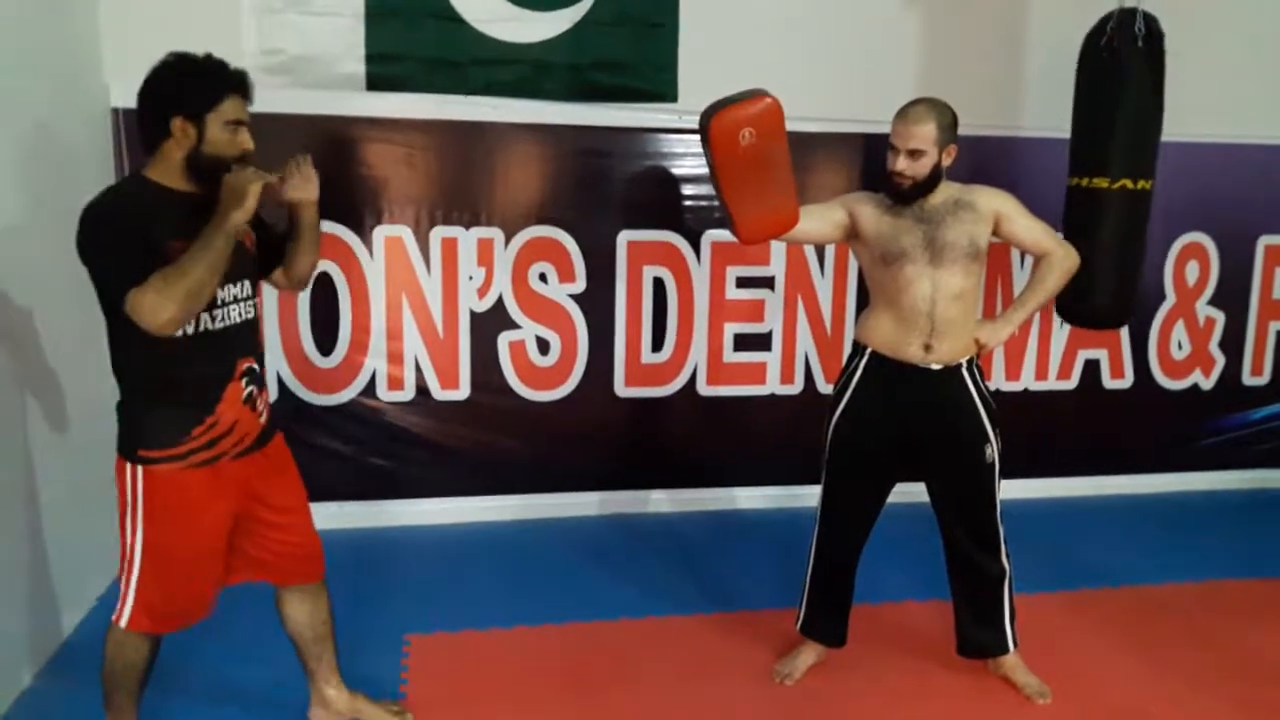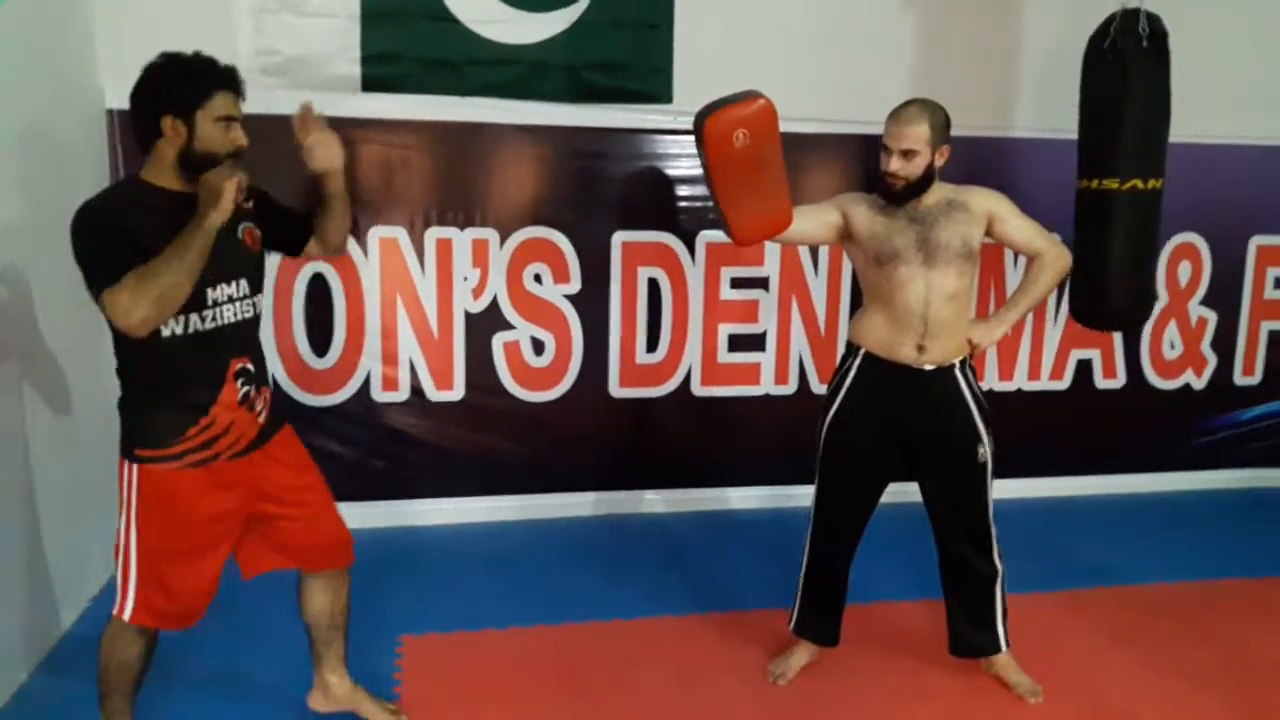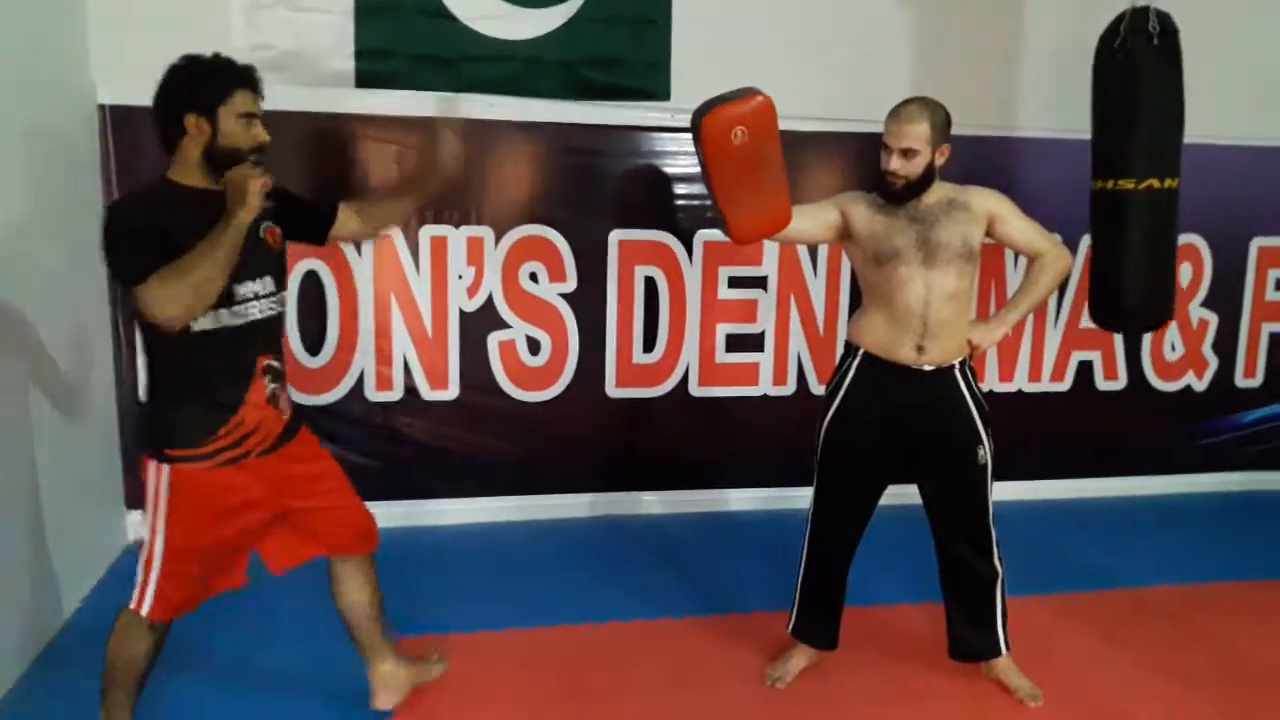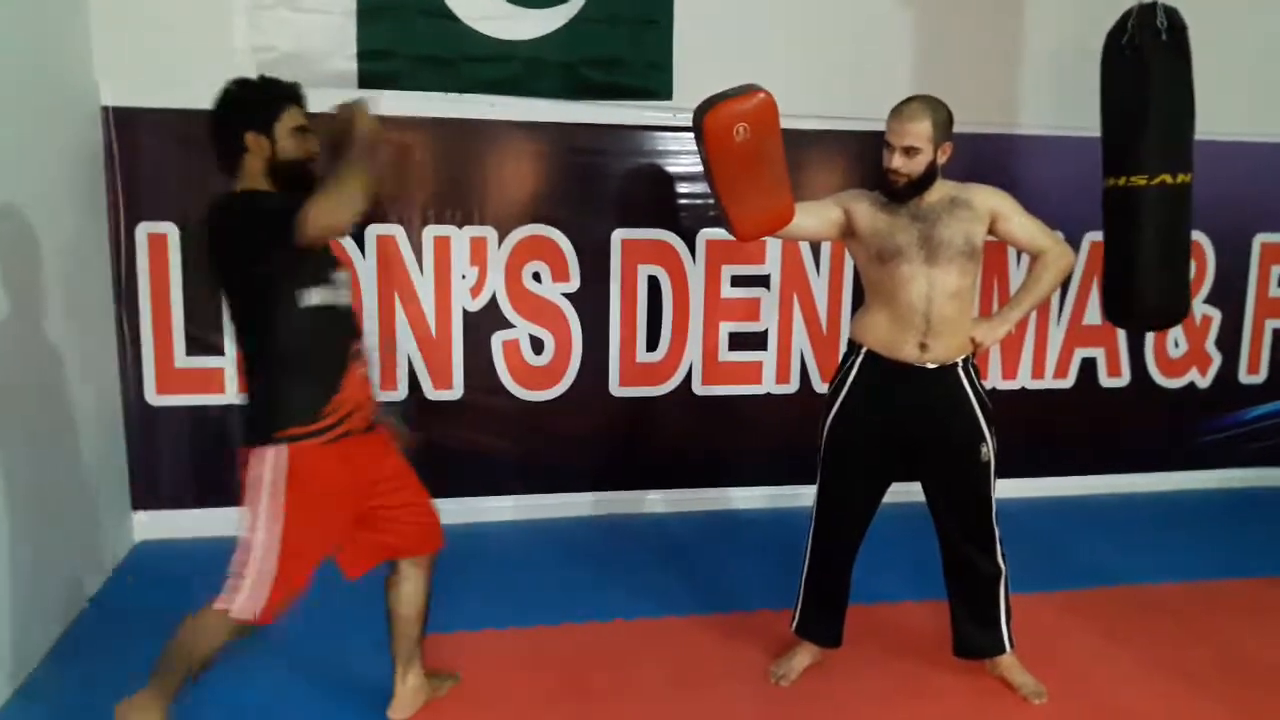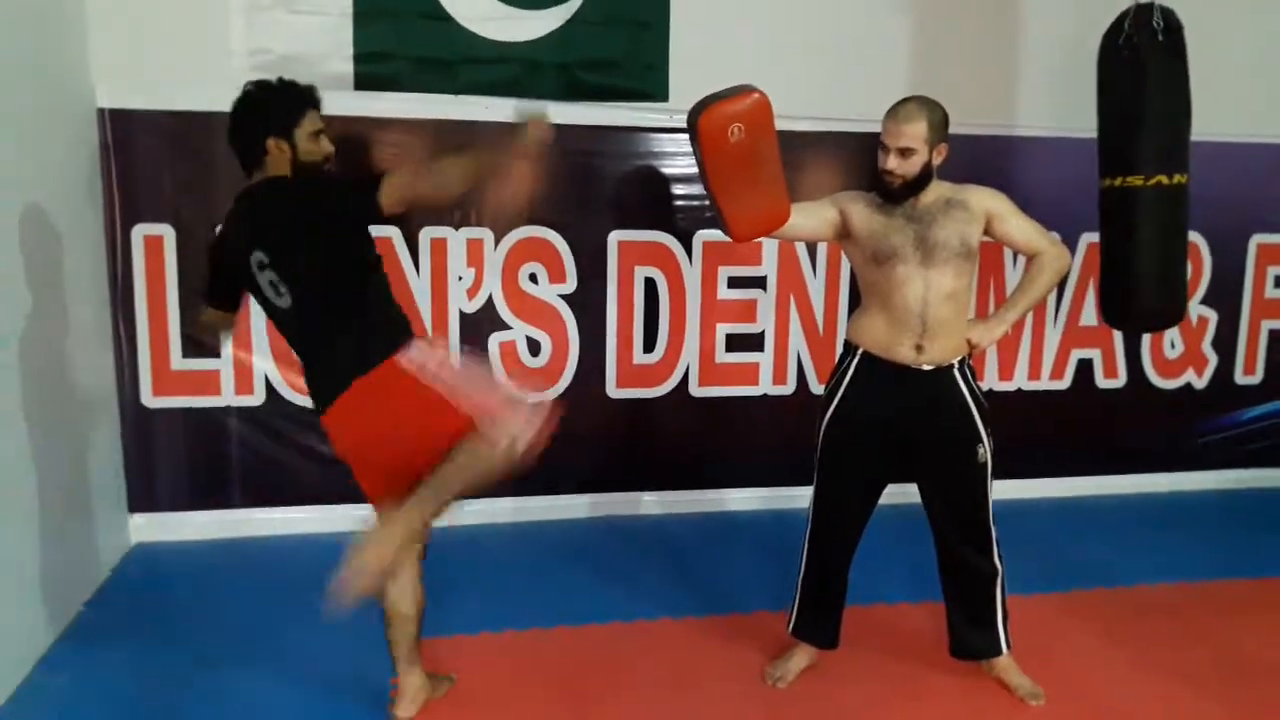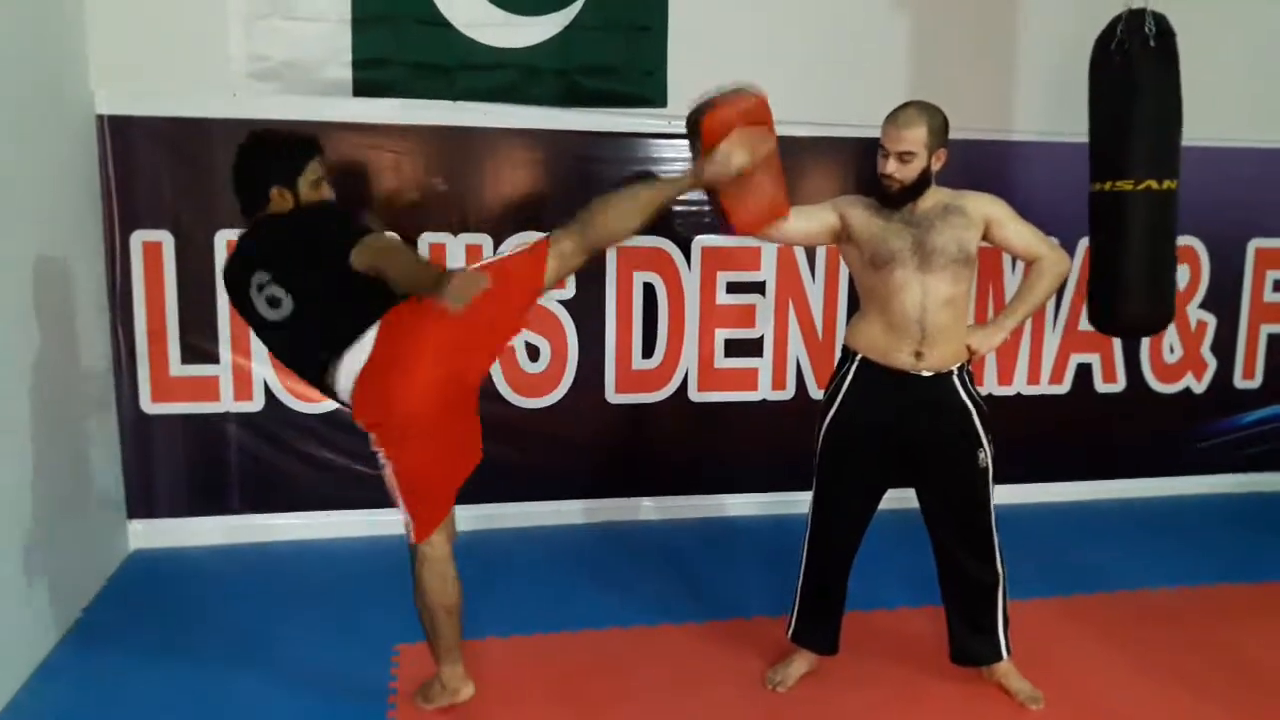
dt=0.2s
person 1, frame 1
left shoulder: (225, 204)
right shoulder: (114, 217)
left elbow: (293, 276)
right elbow: (162, 312)
left wrist: (305, 209)
right wrist: (228, 219)
left hip: (255, 439)
right hip: (169, 457)
left knee: (302, 565)
right knee: (148, 606)
person 1, frame 2
left shoulder: (241, 200)
right shoulder: (108, 218)
left elbow: (327, 244)
right elbow: (135, 314)
left wrist: (330, 176)
right wrist: (204, 222)
left hip: (262, 437)
right hip: (171, 457)
left knee: (327, 551)
right knee: (145, 605)
person 1, frame 3
left shoulder: (264, 199)
right shoulder: (138, 217)
left elbow: (361, 221)
right elbow: (172, 307)
left wrist: (433, 177)
right wrist: (234, 219)
left hip: (280, 437)
right hip: (196, 455)
left knee: (352, 538)
right knee: (158, 602)
person 1, frame 4
left shoulder: (284, 217)
right shoulder: (242, 216)
right elbow: (333, 216)
right wrist: (359, 143)
left hip: (351, 431)
right hip: (296, 442)
left knee: (417, 539)
right knee: (250, 599)
person 1, frame 5
left shoulder: (231, 233)
right shoulder: (313, 197)
left elbow: (216, 318)
right elbow: (418, 186)
right wrist: (508, 155)
left hip: (344, 407)
right hip: (391, 374)
left knee: (406, 535)
right knee: (521, 425)
right ankle: (393, 527)
person 1, frame 6
left shoulder: (238, 276)
right shoulder: (314, 223)
right elbow: (378, 257)
right wrist: (438, 283)
left hip: (390, 406)
right hip: (414, 339)
left knee: (431, 538)
right knee: (575, 239)
left ankle: (450, 675)
right ankle: (702, 172)
person 2, frame 1
left shoulder: (985, 205)
right shoulder: (862, 210)
left elbow: (1061, 255)
left wrist: (1008, 322)
left hip: (955, 387)
right hip: (876, 382)
left knee: (976, 527)
right knee: (842, 520)
left ankle: (997, 648)
right ankle: (818, 635)
person 2, frame 2
left shoulder: (978, 206)
right shoulder: (855, 212)
left elbow: (1055, 256)
right elbow: (777, 224)
left wrist: (1001, 322)
left hip: (948, 388)
right hip: (869, 383)
left knee: (968, 526)
right knee: (835, 520)
left ankle: (989, 647)
right ankle: (812, 636)
person 2, frame 3
left shoulder: (979, 205)
right shoulder: (855, 210)
left elbow: (1055, 257)
left wrist: (1001, 323)
left hip: (948, 389)
right hip: (869, 384)
left knee: (968, 529)
right knee: (834, 522)
left ankle: (988, 650)
right ankle: (810, 639)
person 2, frame 4
left shoulder: (981, 203)
right shoulder: (857, 208)
left elbow: (1057, 254)
right elbow: (777, 219)
left wrist: (1003, 321)
left hip: (950, 386)
right hip: (871, 381)
left knee: (971, 526)
right knee: (837, 520)
left ankle: (993, 647)
right ankle: (814, 636)
person 2, frame 5
left shoulder: (977, 204)
right shoulder: (852, 210)
left elbow: (1053, 255)
left wrist: (999, 322)
left hip: (947, 387)
right hip: (867, 382)
left knee: (968, 528)
right knee: (834, 521)
left ankle: (990, 649)
right ankle: (811, 638)
person 2, frame 6
left shoulder: (976, 210)
right shoulder: (852, 214)
left elbow: (1053, 261)
right elbow: (769, 223)
left wrist: (999, 328)
left hip: (946, 393)
right hip: (867, 388)
left knee: (969, 533)
right knee: (833, 527)
left ankle: (990, 655)
right ankle: (811, 643)
